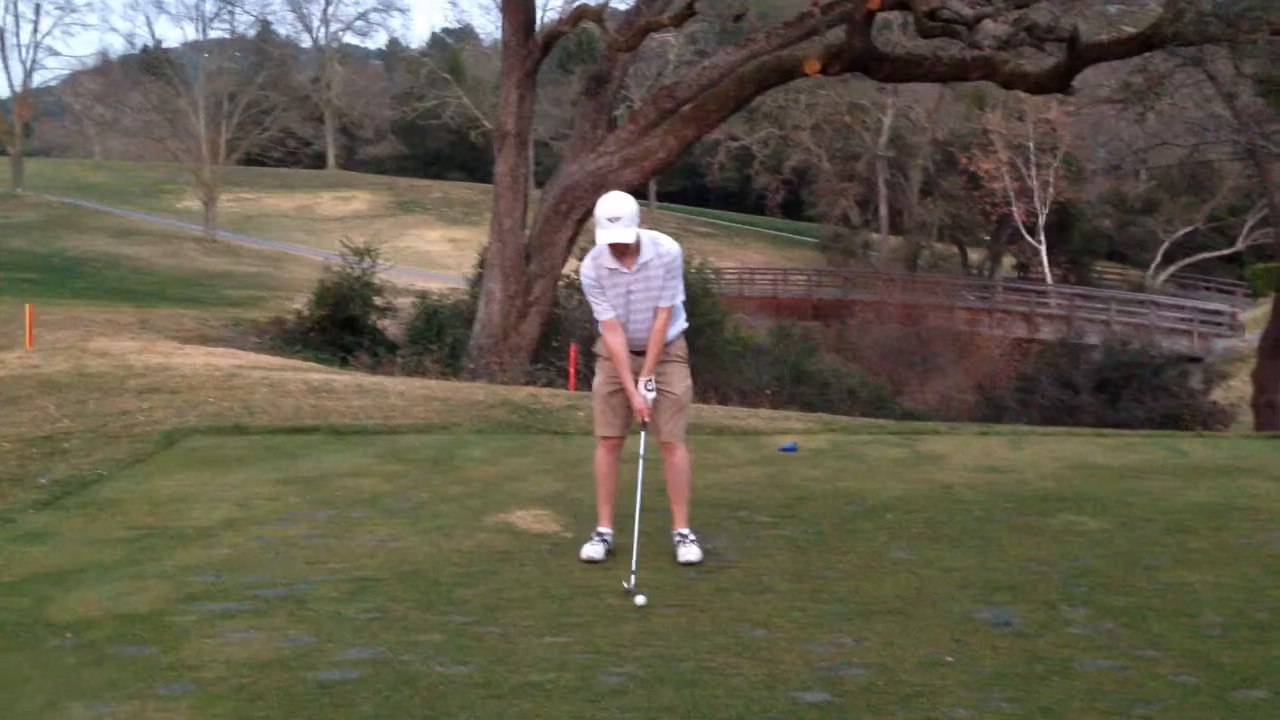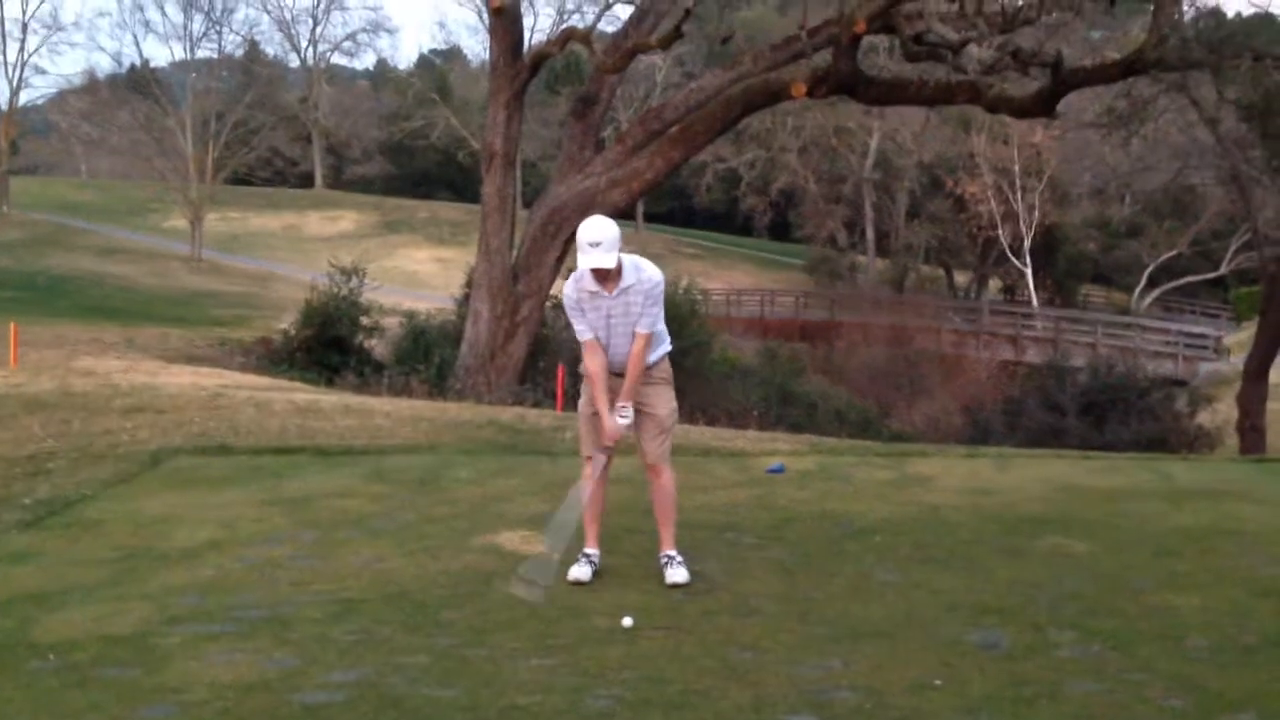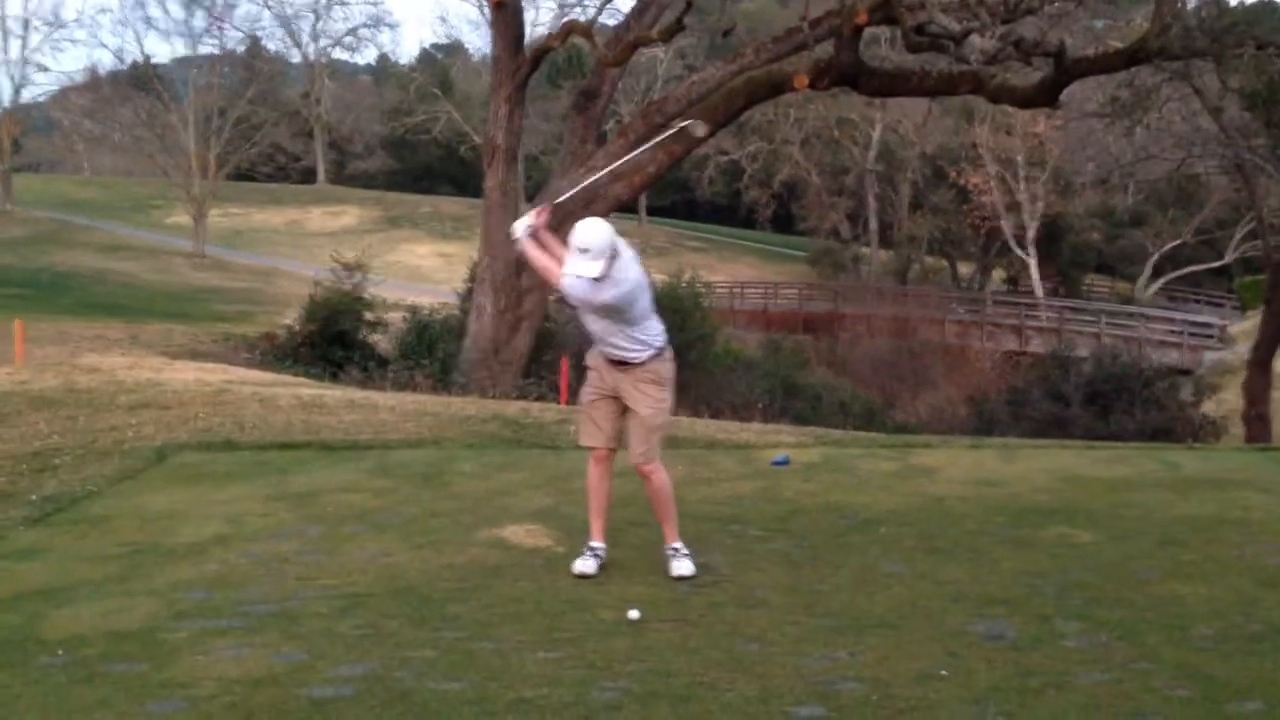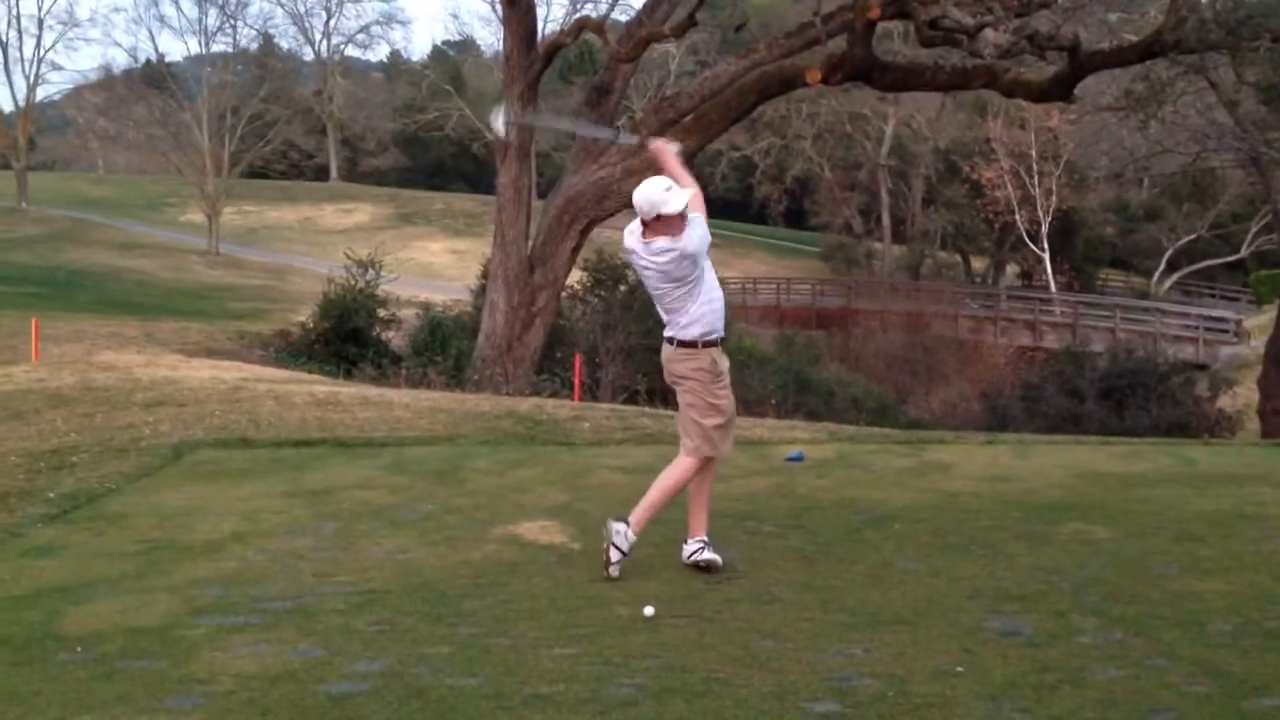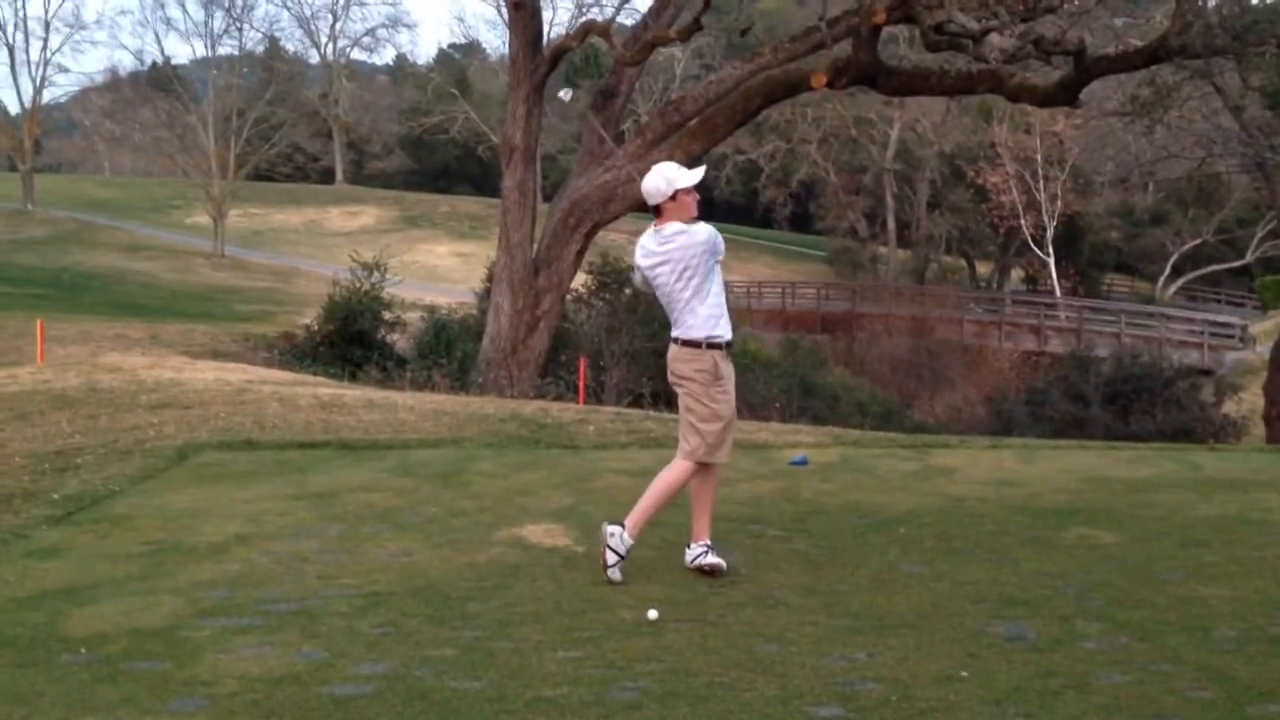
dt=0.7s
person 1, frame 1
left shoulder: (667, 252)
right shoulder: (592, 267)
left elbow: (662, 318)
right elbow: (612, 329)
left wrist: (648, 376)
right wrist: (631, 390)
left hip: (666, 350)
right hip: (616, 353)
left knee: (671, 441)
right knee: (609, 441)
left ankle: (682, 530)
right ankle: (603, 530)
person 1, frame 2
left shoulder: (649, 278)
right shoulder: (574, 290)
left elbow: (640, 346)
right elbow: (592, 353)
left wrist: (625, 405)
right wrist: (604, 414)
left hip: (650, 372)
right hip: (601, 375)
left knee: (657, 463)
right knee: (593, 461)
left ankle: (669, 552)
right ankle: (590, 551)
person 1, frame 3
left shoulder: (615, 289)
right shoulder: (606, 247)
left elbow: (558, 277)
right elbow: (570, 268)
left wrist: (524, 240)
right wrist: (541, 232)
left hip: (646, 370)
right hip: (605, 362)
left knee: (646, 464)
right knee: (600, 455)
left ankle: (675, 545)
right ankle: (596, 544)
person 1, frame 4
left shoulder: (635, 238)
right shoulder: (684, 249)
right elbow: (698, 202)
left wrist: (664, 164)
right wrist: (671, 158)
left hip: (691, 350)
right hip: (698, 357)
left knee: (708, 449)
right knee: (696, 453)
left ankle: (696, 538)
right ankle: (628, 528)
person 1, frame 5
left shoulder: (645, 247)
right shoulder: (702, 237)
left hip: (691, 351)
right hip: (704, 357)
left knee: (710, 452)
right knee: (693, 456)
left ankle: (699, 544)
right ankle: (624, 532)
